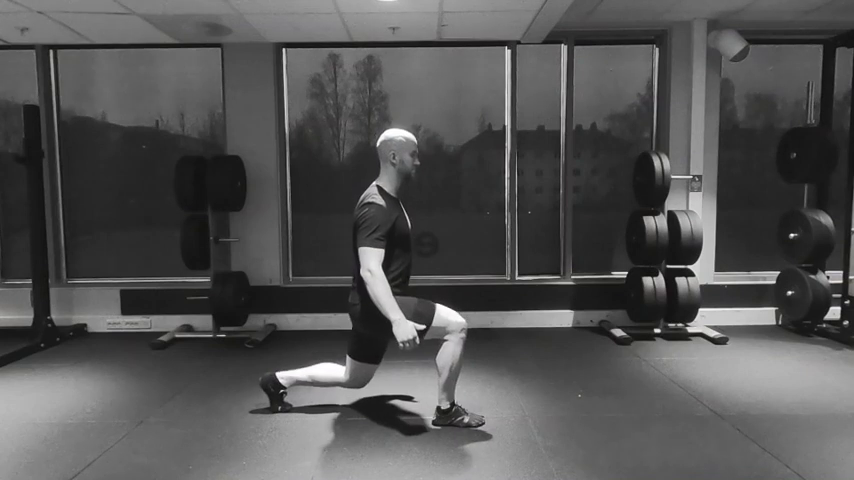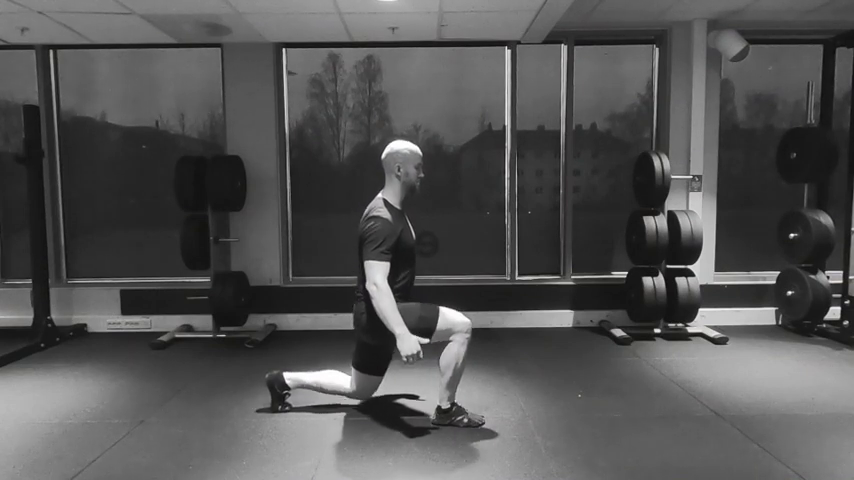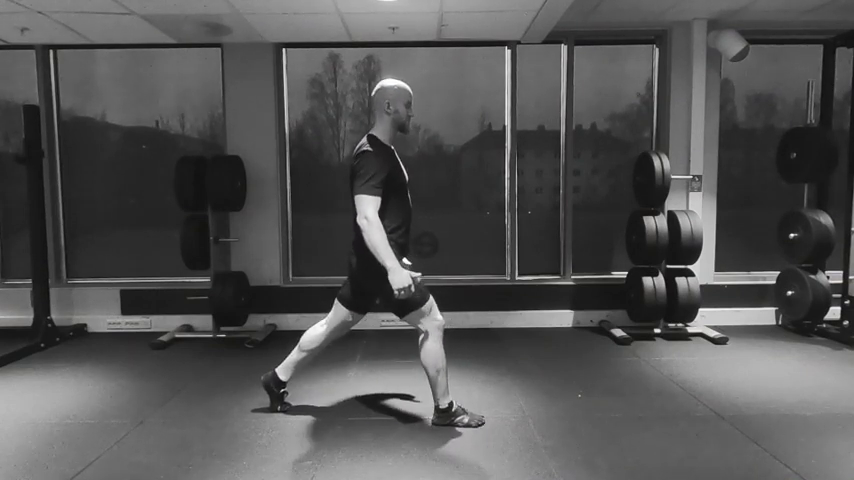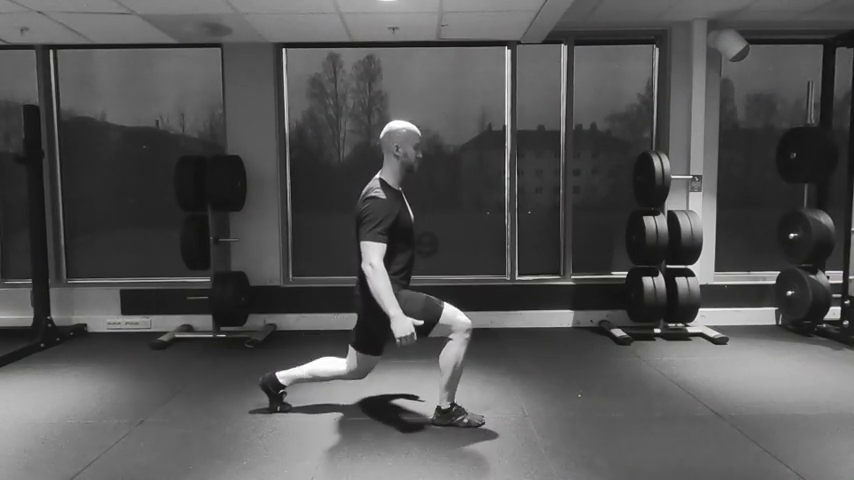
dt=1s
person 1, frame 1
left shoulder: (387, 199)
right shoulder: (377, 208)
right elbow: (369, 271)
left wrist: (395, 315)
right wrist: (398, 321)
left hip: (372, 306)
right hip: (377, 306)
left knee: (352, 378)
right knee: (456, 327)
left ankle: (278, 380)
right ankle: (446, 409)
person 1, frame 2
left shoulder: (391, 211)
right shoulder: (382, 221)
right elbow: (375, 285)
left wrist: (400, 327)
right wrist: (403, 335)
left hip: (378, 316)
right hip: (381, 316)
left knee: (358, 388)
right knee: (461, 327)
left ankle: (284, 380)
right ankle: (446, 410)
person 1, frame 3
left shoulder: (381, 151)
right shoulder: (372, 156)
right elbow: (366, 218)
left wrist: (396, 258)
right wrist: (394, 268)
left hip: (372, 260)
right hip: (379, 263)
left knee: (335, 324)
right knee: (432, 325)
left ankle: (278, 378)
right ankle: (445, 409)
person 1, frame 4
left shoulder: (390, 191)
right shoulder: (379, 201)
right elbow: (371, 265)
left wrist: (395, 309)
right wrist: (396, 316)
left hip: (379, 298)
right hip: (385, 298)
left knee: (353, 368)
right knee: (461, 327)
left ankle: (278, 380)
right ankle: (446, 410)
